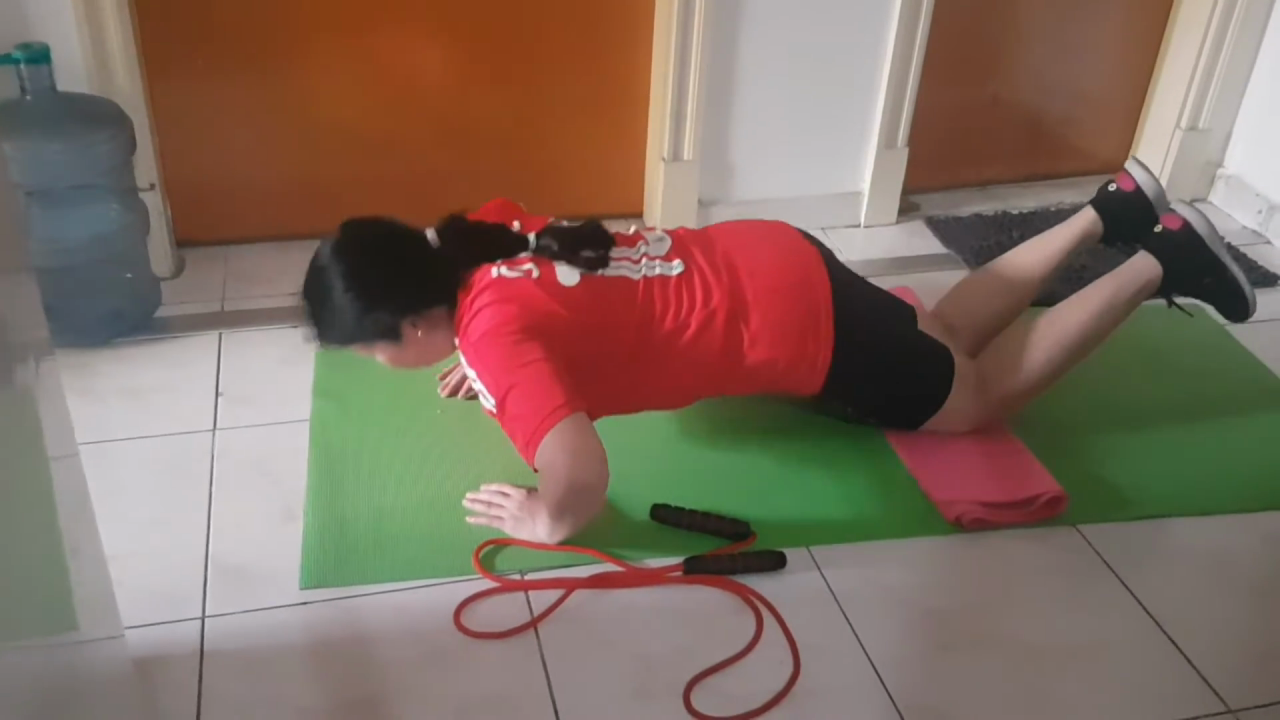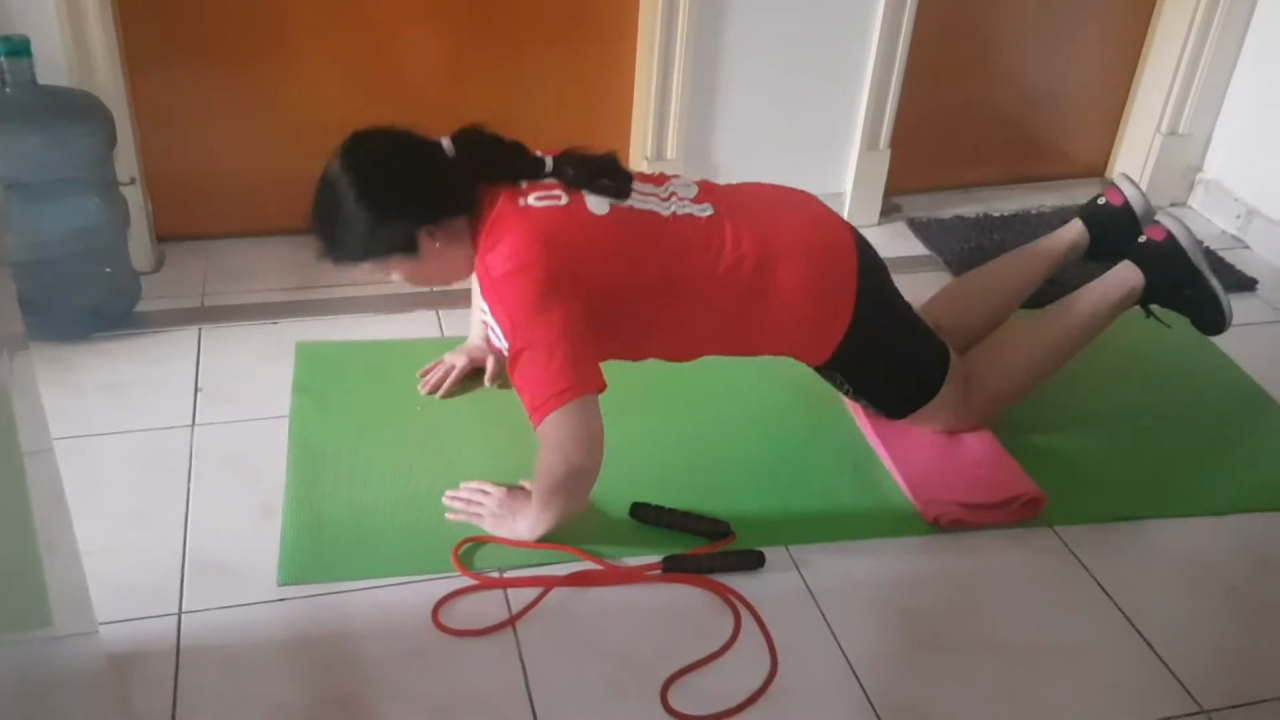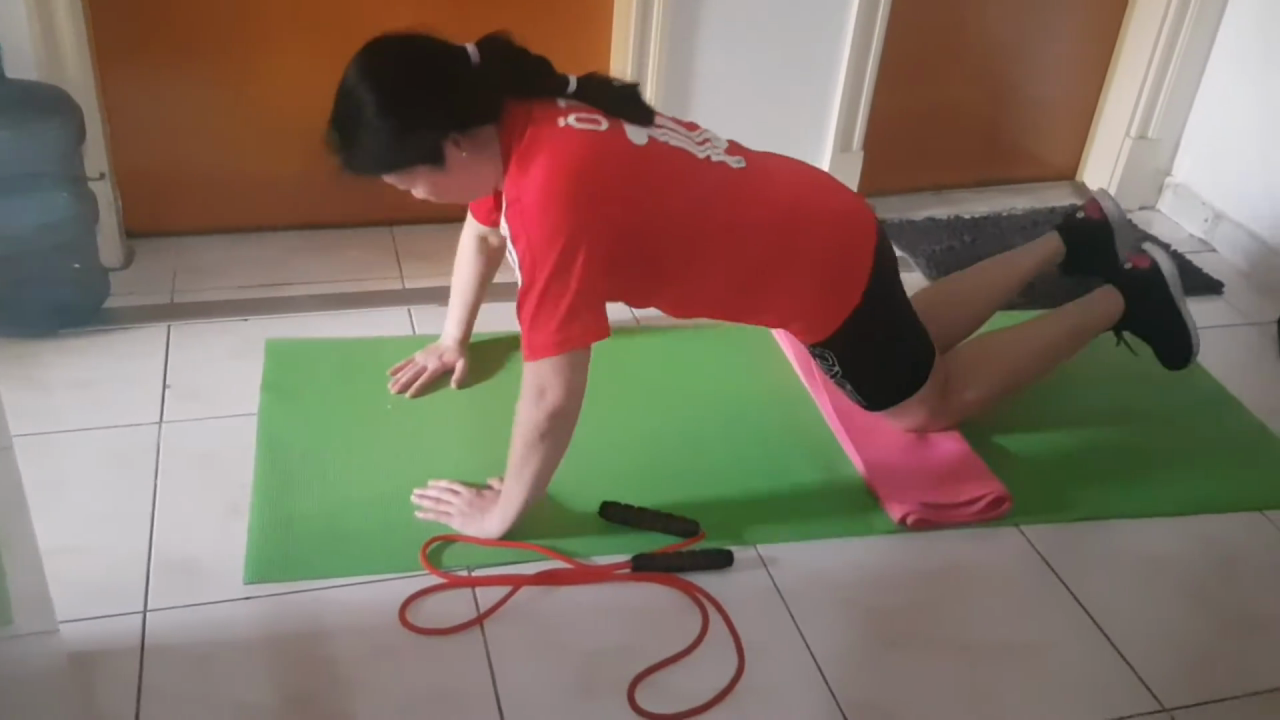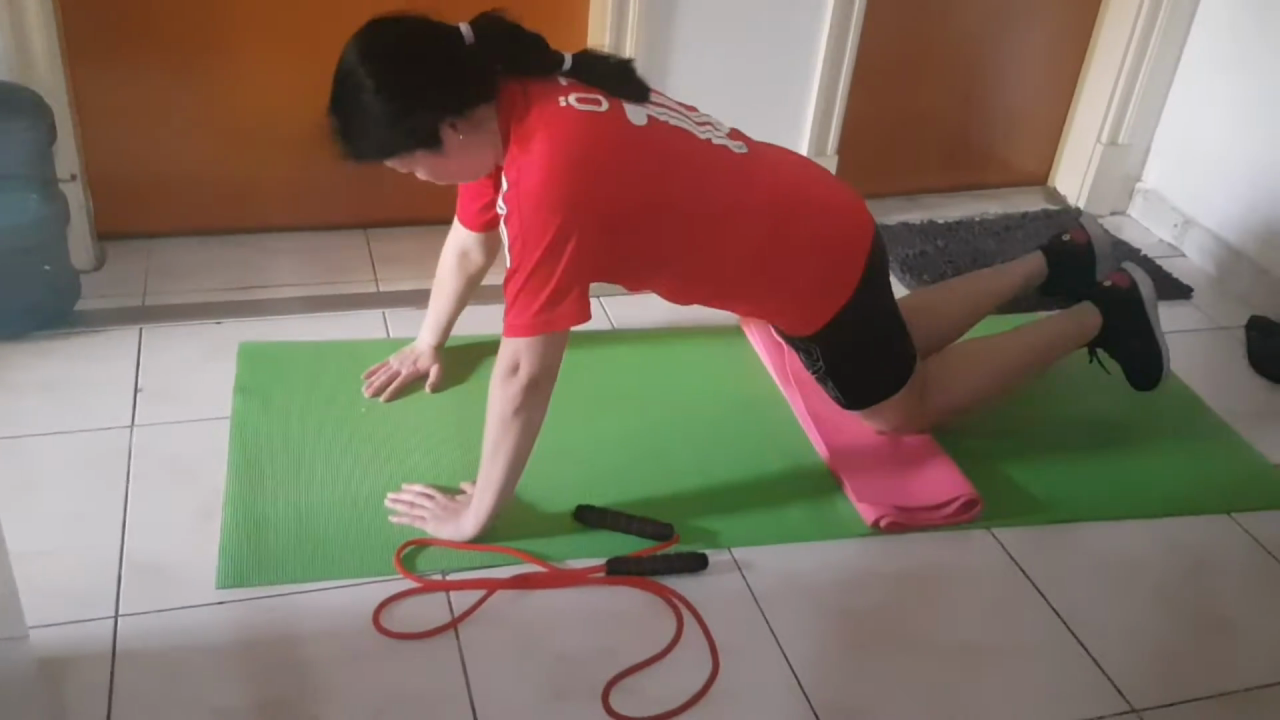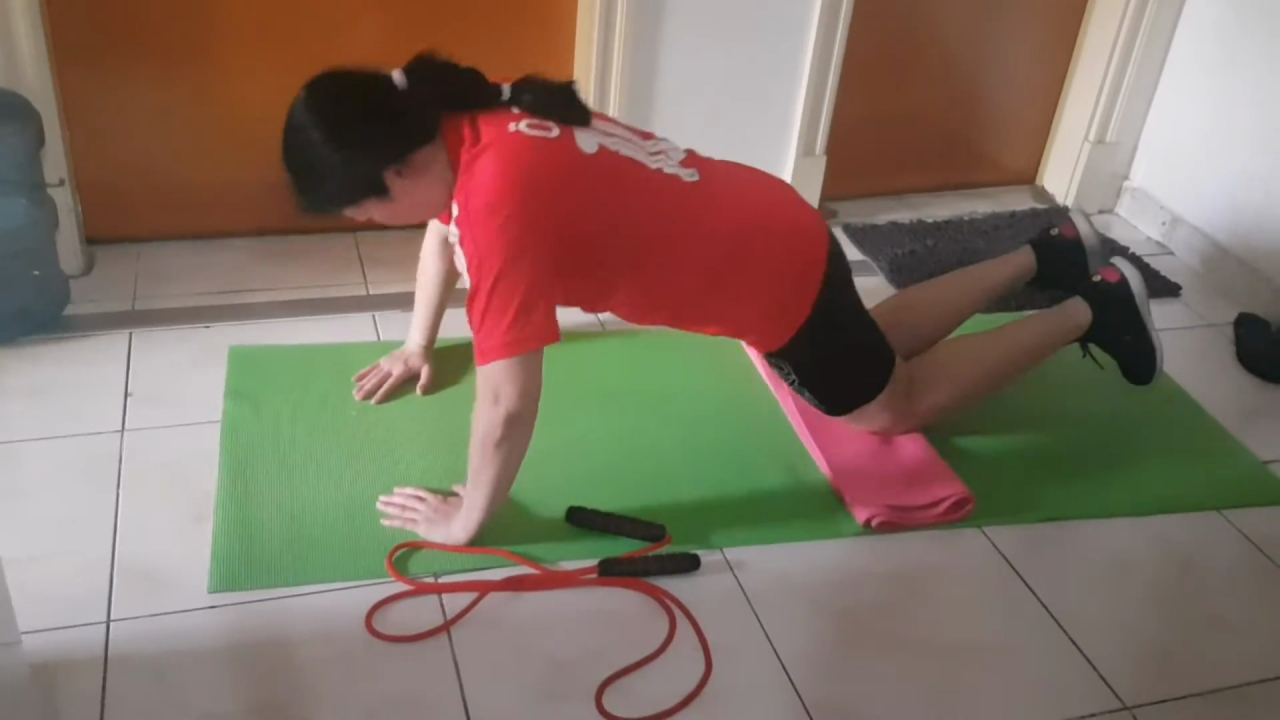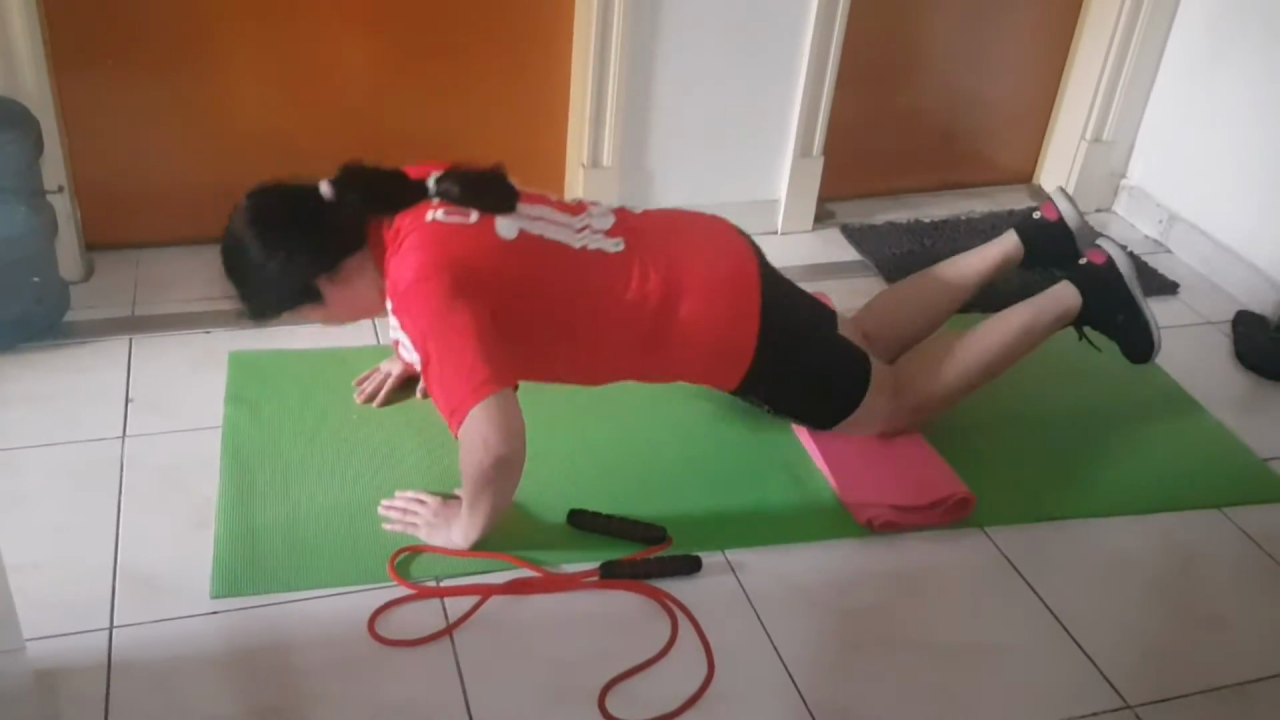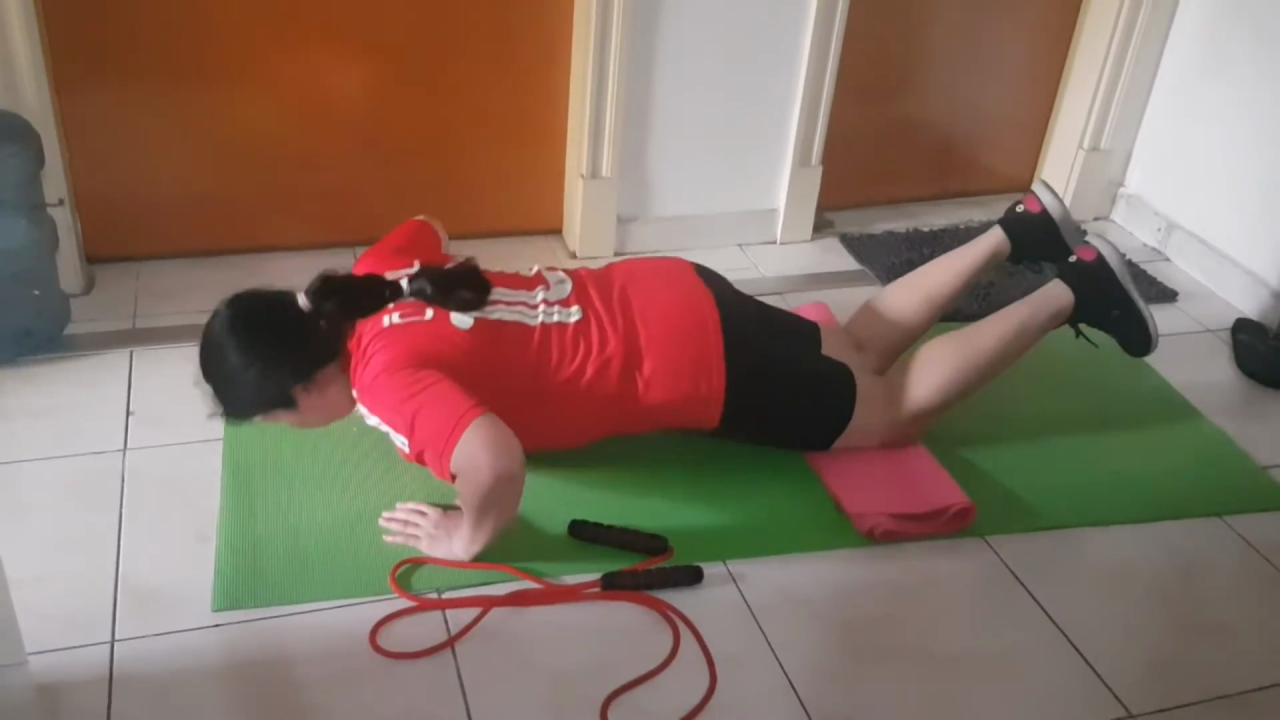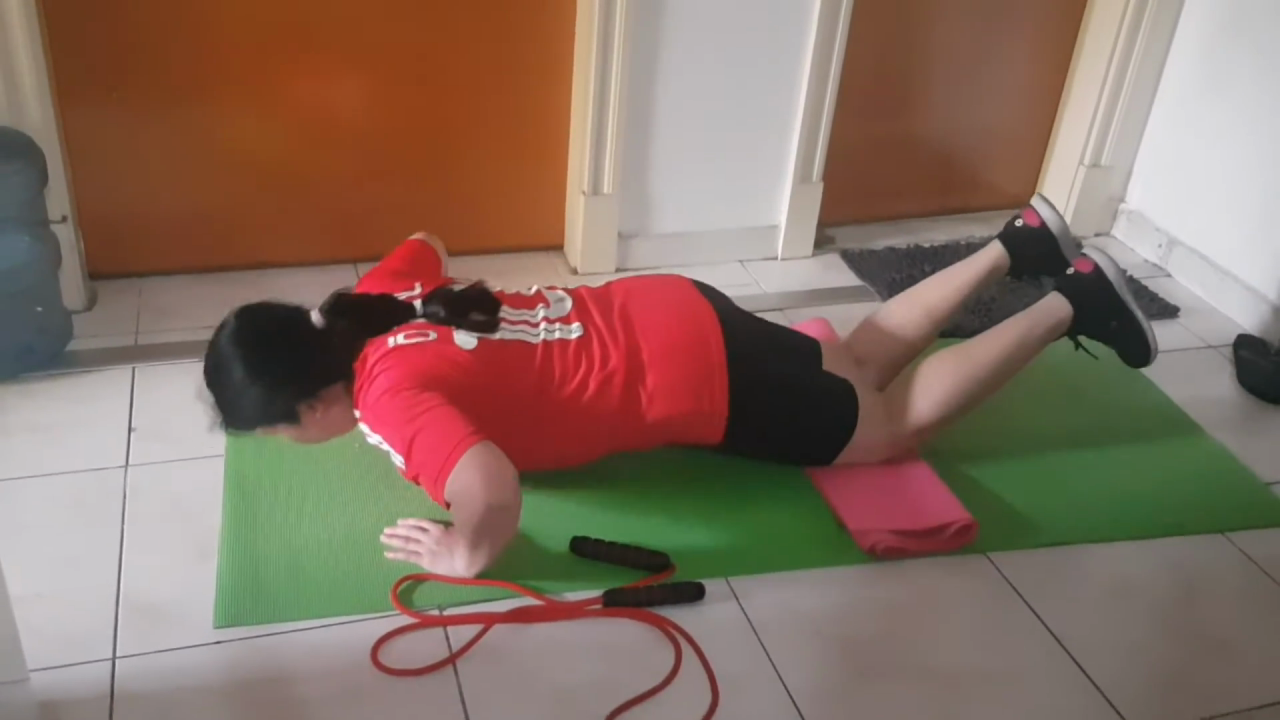
dt=0.3s
person 1, frame 1
left shoulder: (494, 331)
right shoulder: (473, 248)
left elbow: (581, 474)
left wrist: (546, 522)
left hip: (792, 318)
right hip: (770, 264)
left knee: (980, 394)
right knee: (947, 337)
left ankle: (1158, 261)
right ankle: (1111, 211)
person 1, frame 2
left shoulder: (517, 269)
right shoulder: (487, 182)
left elbow: (577, 457)
left wrist: (529, 517)
right wrist: (484, 342)
left hip: (810, 284)
right hip: (782, 228)
left knee: (964, 400)
right knee: (936, 339)
left ankle: (1140, 270)
right ankle: (1096, 226)
person 1, frame 3
left shoulder: (554, 187)
right shoulder: (510, 118)
left elbow: (553, 398)
right elbow: (483, 234)
left wrist: (504, 511)
right wrist: (451, 341)
left hip: (825, 262)
right hip: (800, 219)
left knee: (933, 401)
right knee: (910, 345)
left ankle: (1117, 298)
right ankle: (1072, 240)
person 1, frame 4
left shoulder: (550, 167)
right shoulder: (503, 104)
left elbow: (524, 373)
right elbow: (470, 238)
left wrist: (475, 512)
right wrist: (427, 347)
left hip: (818, 256)
right hip: (792, 218)
left knee: (906, 407)
right knee: (892, 347)
left ankle: (1096, 316)
right ankle: (1054, 262)
person 1, frame 5
left shoulder: (500, 197)
right shoulder: (459, 116)
left elbow: (510, 403)
right elbow: (445, 230)
left wrist: (467, 516)
right wrist: (418, 345)
left hip: (778, 270)
right hip: (756, 220)
left knee: (900, 402)
right knee: (878, 344)
left ankle: (1085, 310)
right ankle: (1043, 254)
person 1, frame 6
left shoulder: (422, 281)
right shoulder: (400, 194)
left elbow: (497, 444)
left wrist: (466, 525)
right wrist: (415, 353)
left hip: (719, 317)
right hip: (699, 258)
left knee: (889, 404)
right knee: (862, 341)
left ankle: (1076, 296)
right ankle: (1028, 239)
person 1, frame 7
left shoulder: (384, 379)
right shoulder: (365, 295)
left elbow: (497, 459)
right elbow: (425, 226)
left wrist: (467, 536)
left hip: (685, 359)
right hip: (663, 295)
left knee: (886, 409)
right knee: (859, 353)
left ankle: (1070, 292)
right ankle: (1018, 230)
person 1, frame 8
left shoulder: (389, 398)
right shoulder: (367, 313)
left elbow: (492, 488)
right elbow: (425, 245)
left wrist: (466, 554)
left hip: (688, 378)
right hip: (664, 313)
left knee: (889, 427)
right knee: (860, 365)
left ankle: (1068, 304)
right ankle: (1015, 246)
